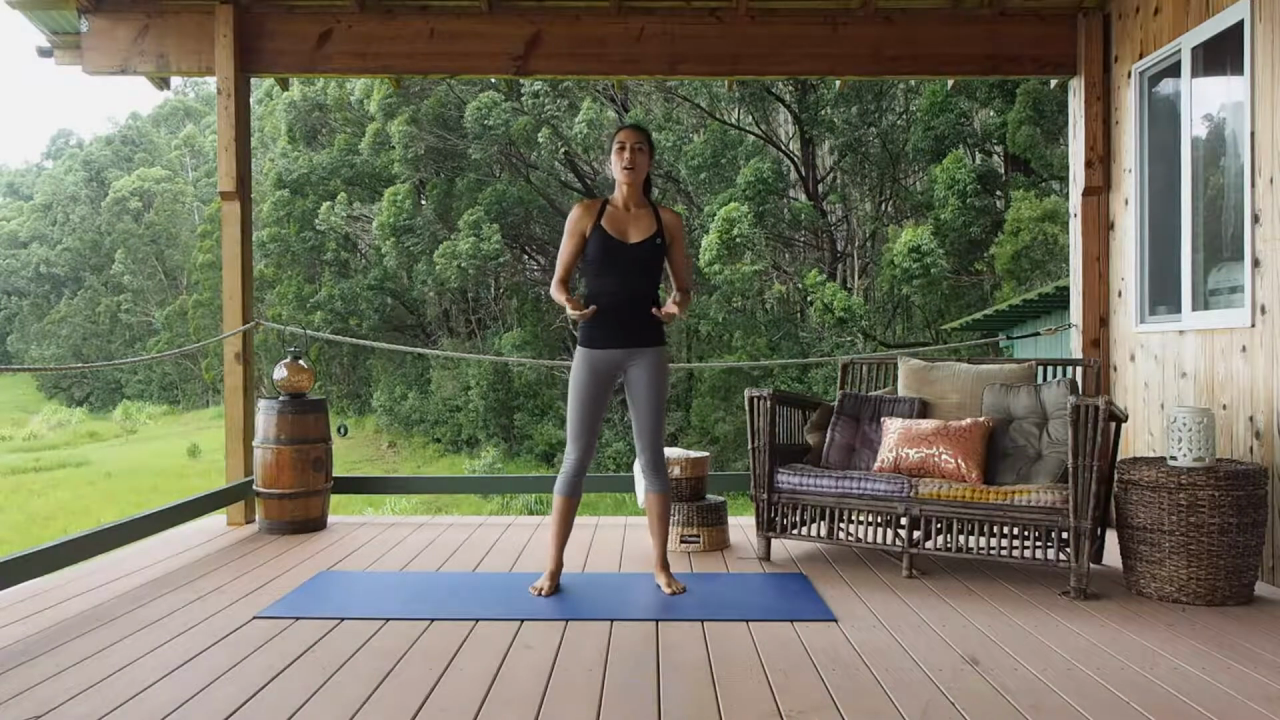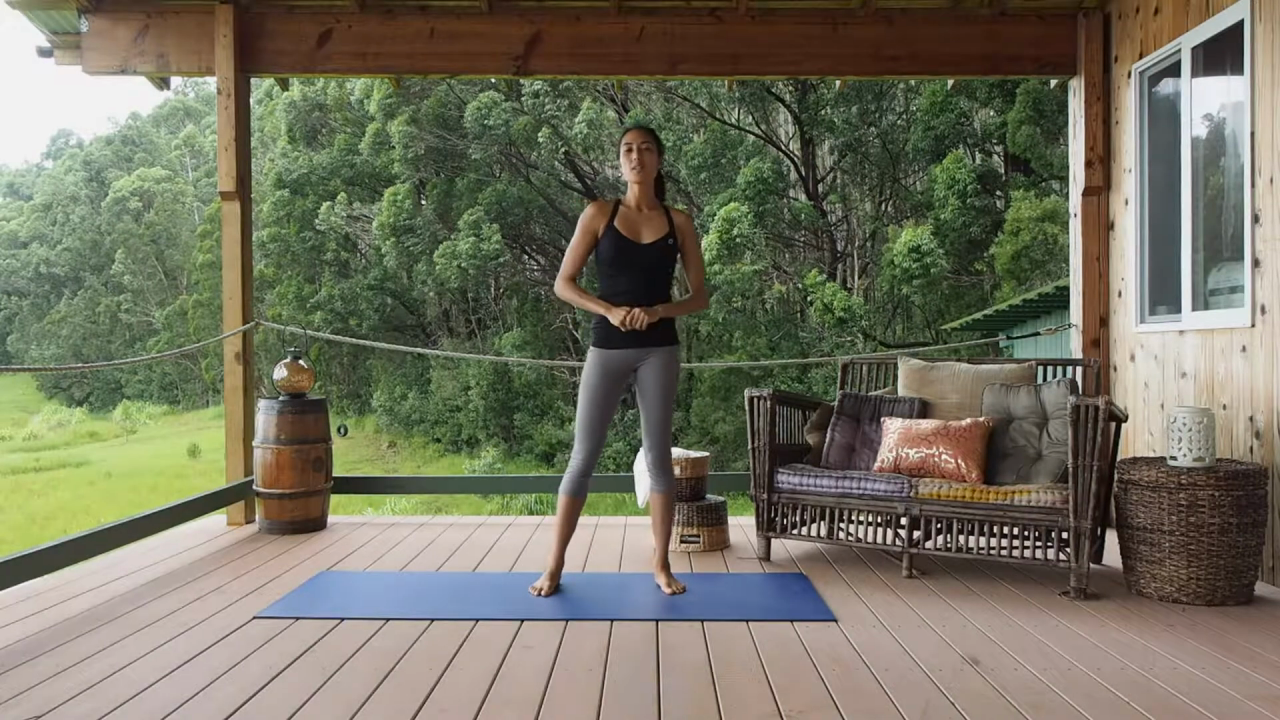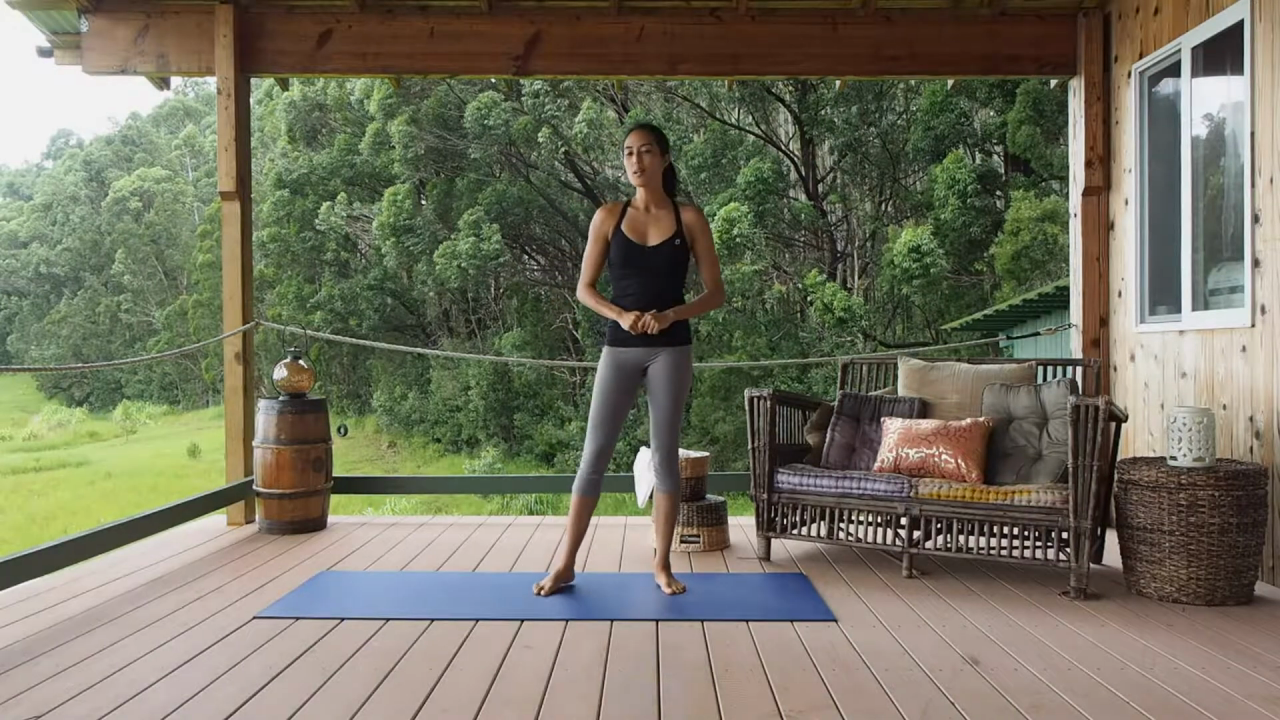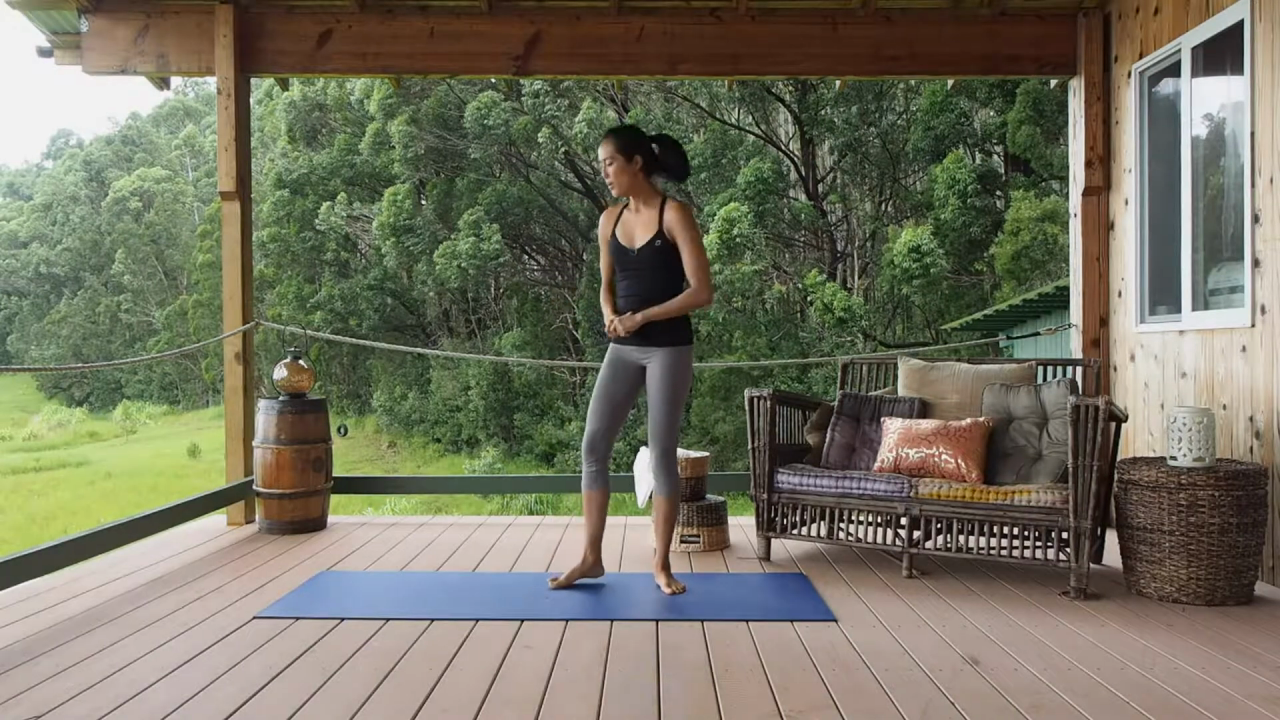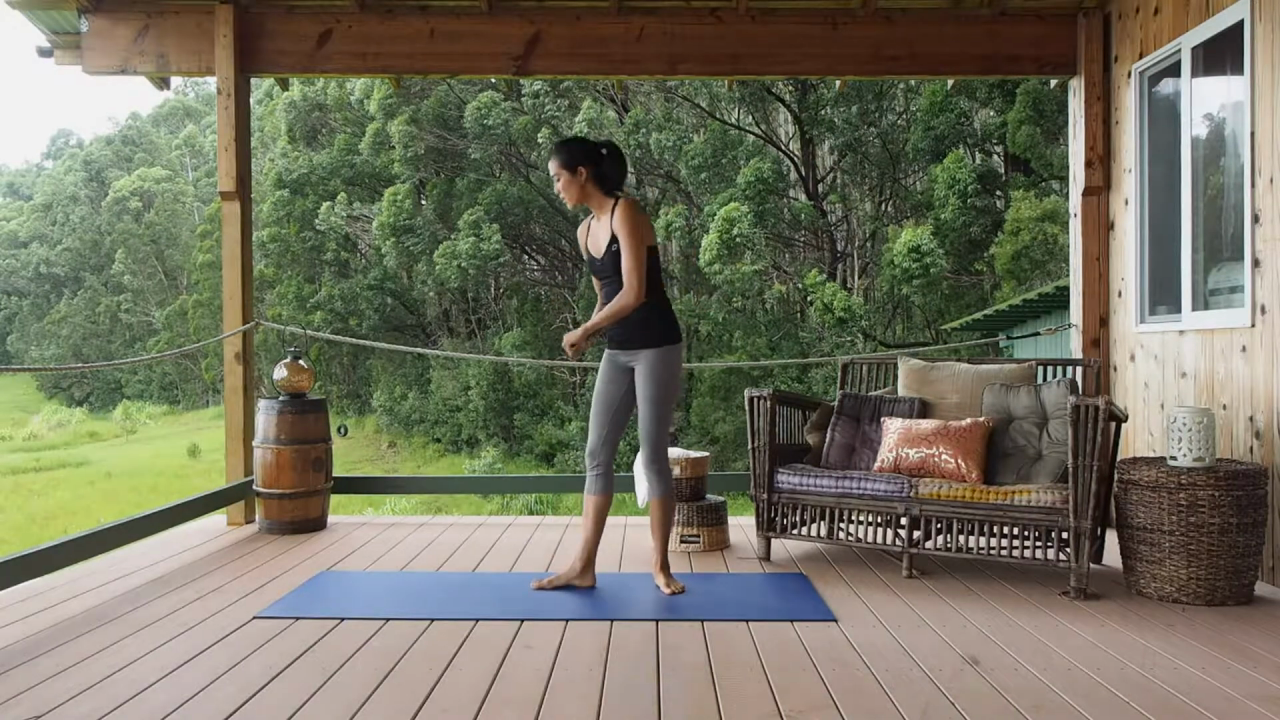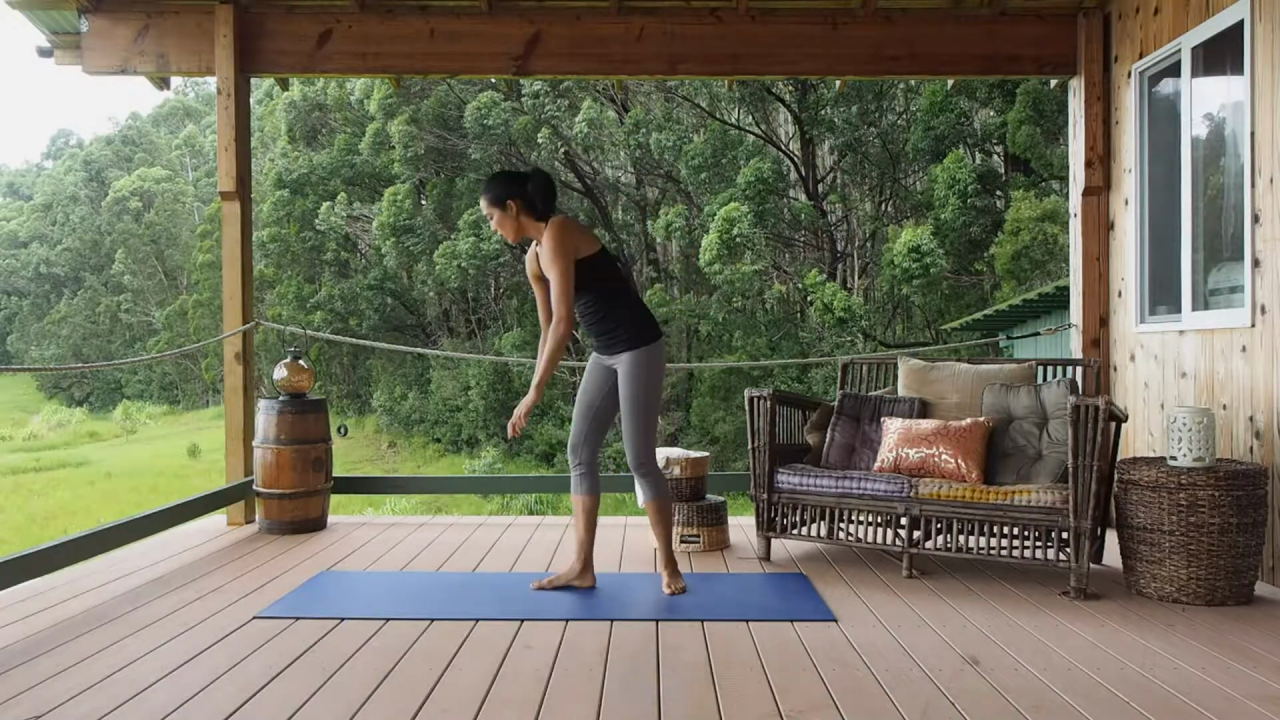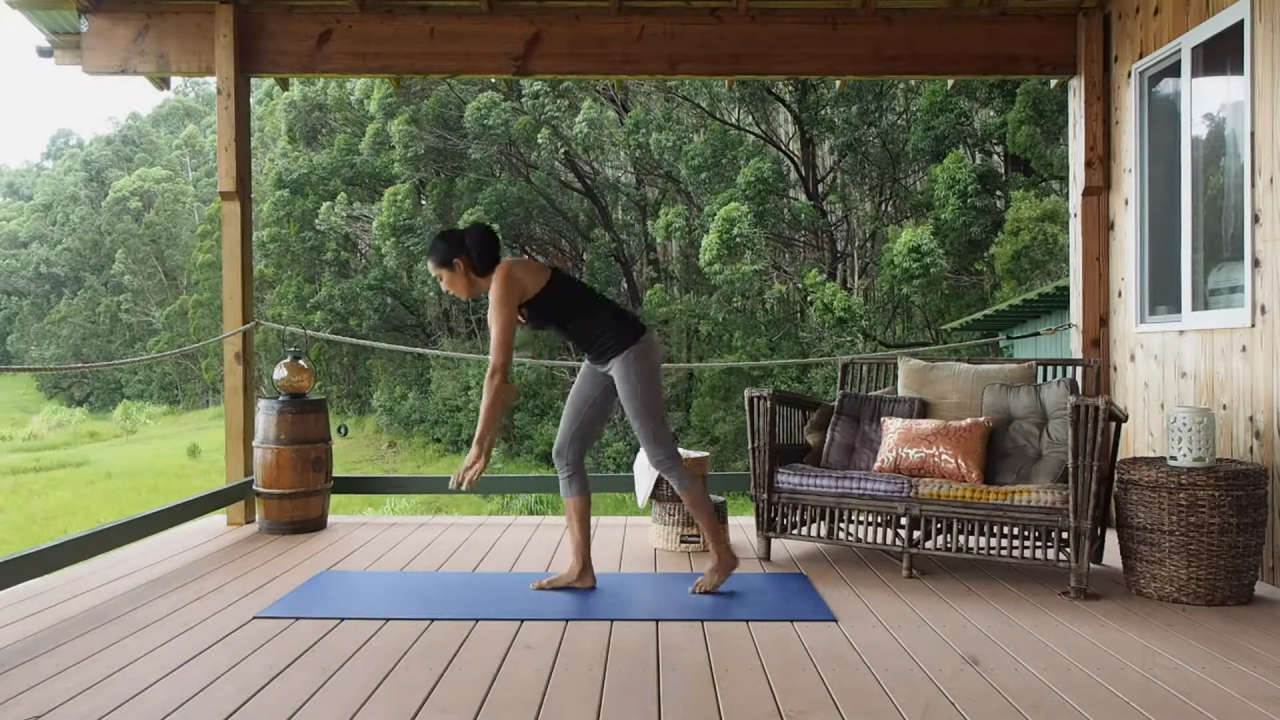
dt=0.3s
person 1, frame 1
left shoulder: (668, 221)
right shoulder: (586, 214)
left elbow: (684, 287)
right elbow: (559, 280)
left wrist: (675, 305)
right wrist: (569, 303)
left hip: (647, 349)
right hip: (594, 348)
left knee: (652, 456)
right knee: (577, 456)
left ankle: (660, 565)
right ankle: (554, 565)
person 1, frame 2
left shoulder: (679, 222)
right shoulder: (598, 214)
left elbow: (700, 295)
right elbow: (564, 283)
left wrist: (659, 311)
right wrist: (610, 311)
left hip: (660, 350)
right hip: (607, 348)
left knee: (658, 455)
right knee: (584, 455)
left ankle: (660, 564)
right ankle: (554, 565)
person 1, frame 3
left shoulder: (689, 219)
right shoulder: (608, 217)
left elbow: (716, 293)
right elbow: (584, 288)
left wrist: (670, 315)
right wrist: (621, 316)
left hip: (671, 349)
right hip: (620, 348)
left knee: (664, 455)
right knee: (595, 452)
left ankle: (662, 565)
right ankle: (565, 563)
person 1, frame 4
left shoulder: (675, 214)
right shoulder: (609, 220)
left elbow: (702, 292)
left wrist: (640, 318)
right wrist: (614, 320)
left hip: (669, 349)
right hip: (624, 348)
left knee: (661, 455)
right knee: (593, 445)
left ankle: (662, 565)
right ankle: (591, 558)
person 1, frame 5
left shoulder: (627, 214)
right shoulder: (585, 230)
left elbow: (637, 293)
left wrist: (583, 330)
right wrist: (588, 332)
left hip: (657, 348)
right hip: (618, 352)
left knee: (653, 456)
right knee: (597, 454)
left ankle: (660, 566)
right ankle: (583, 567)
person 1, frame 6
left shoulder: (558, 234)
right shoulder: (534, 255)
left elbow: (564, 321)
right elbow: (548, 325)
left wrist: (534, 393)
right wrist: (537, 390)
left hip: (639, 346)
right hip: (607, 352)
left knee: (640, 460)
right knee: (580, 451)
left ankle: (667, 564)
right ankle: (582, 567)
person 1, frame 7
left shoulder: (503, 280)
right shoulder: (500, 298)
left elbow: (497, 372)
right elbow: (501, 376)
left wrist: (478, 448)
right wrist: (485, 447)
left hip: (627, 349)
right hip: (601, 358)
left knee: (662, 455)
right knee: (565, 453)
left ankle: (721, 553)
right ankle: (580, 569)
